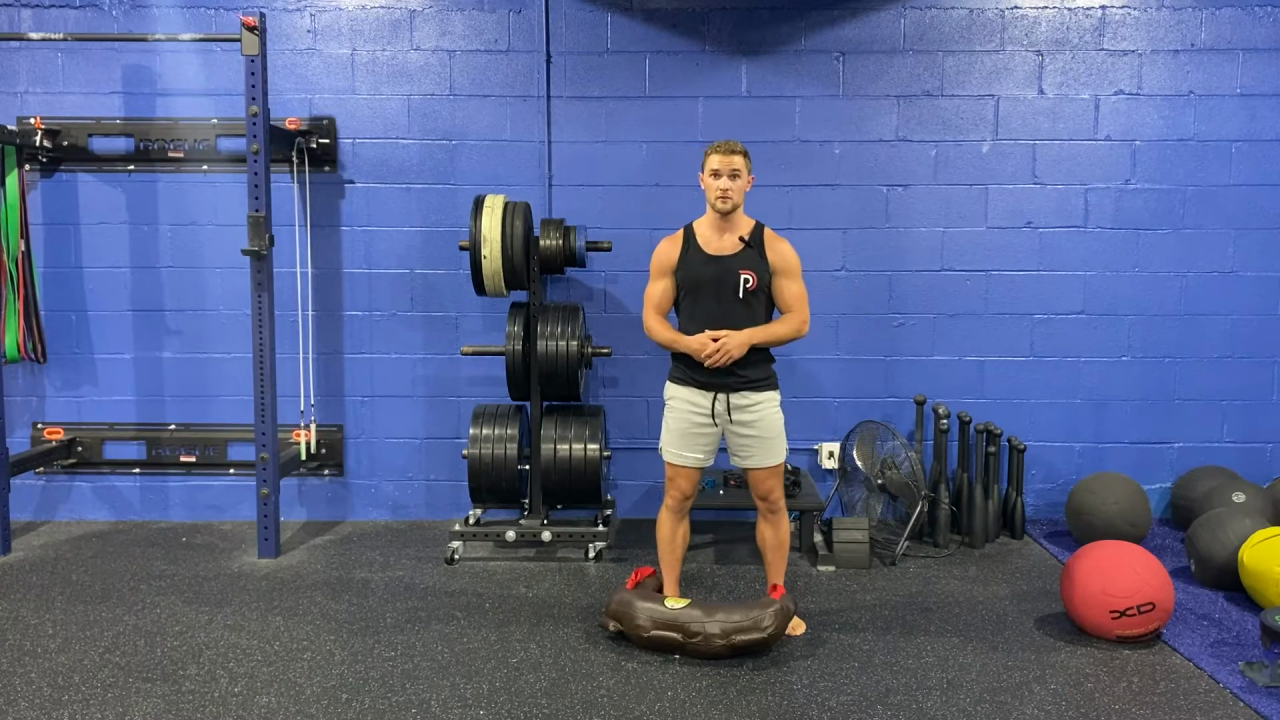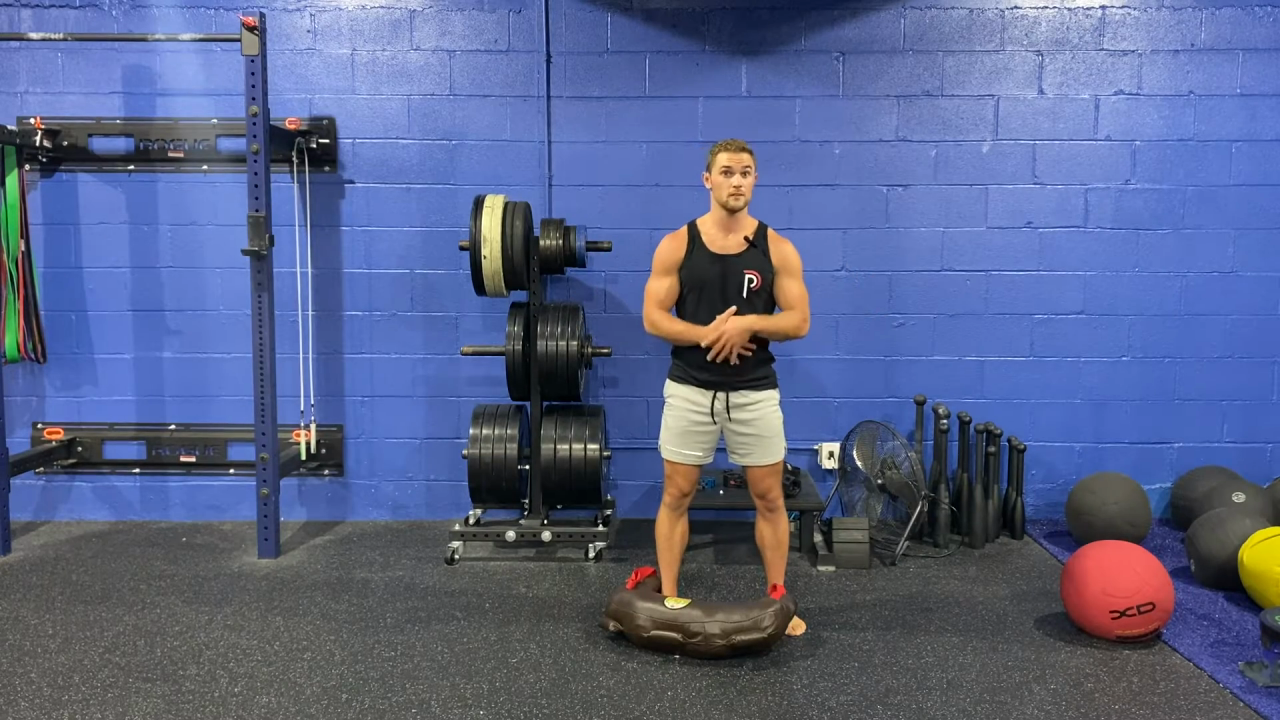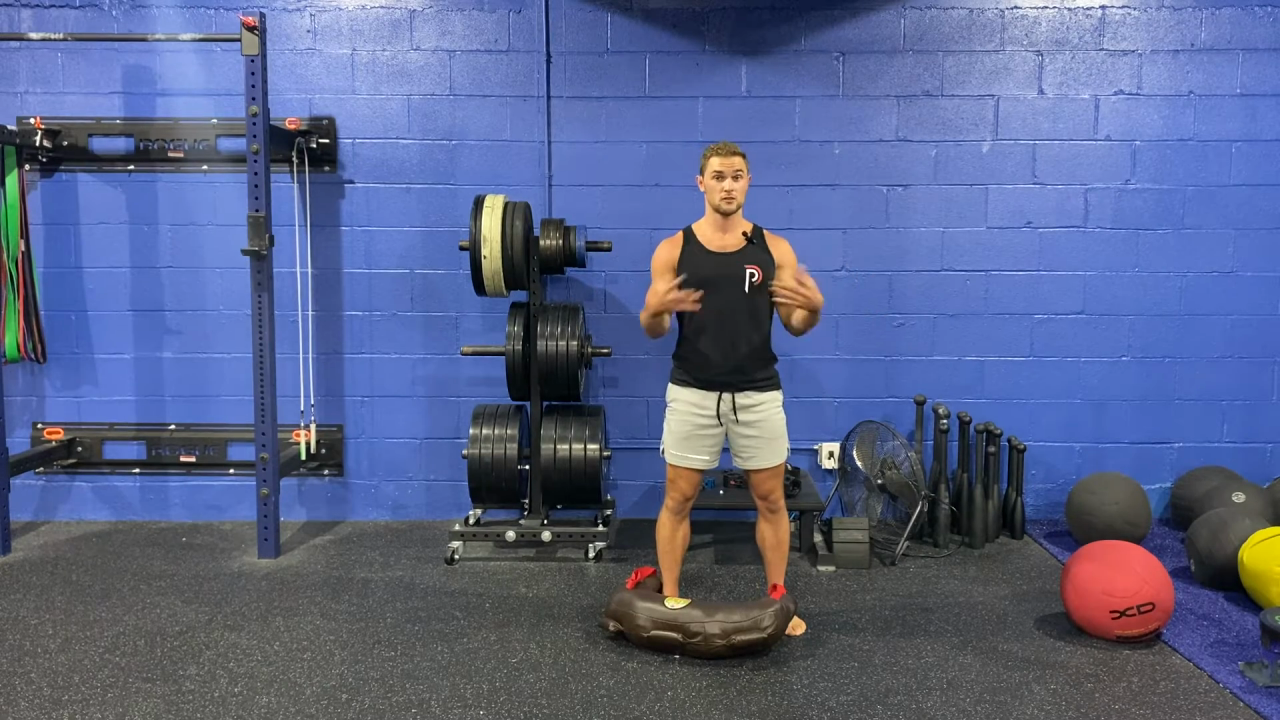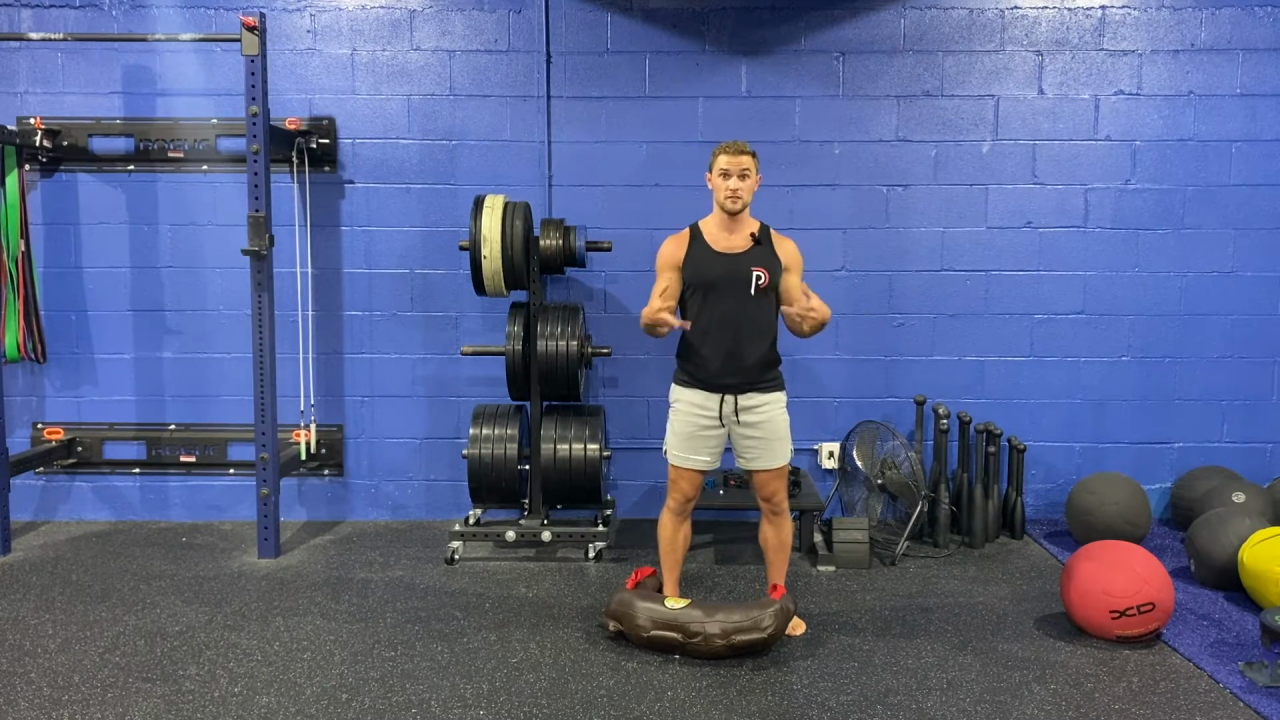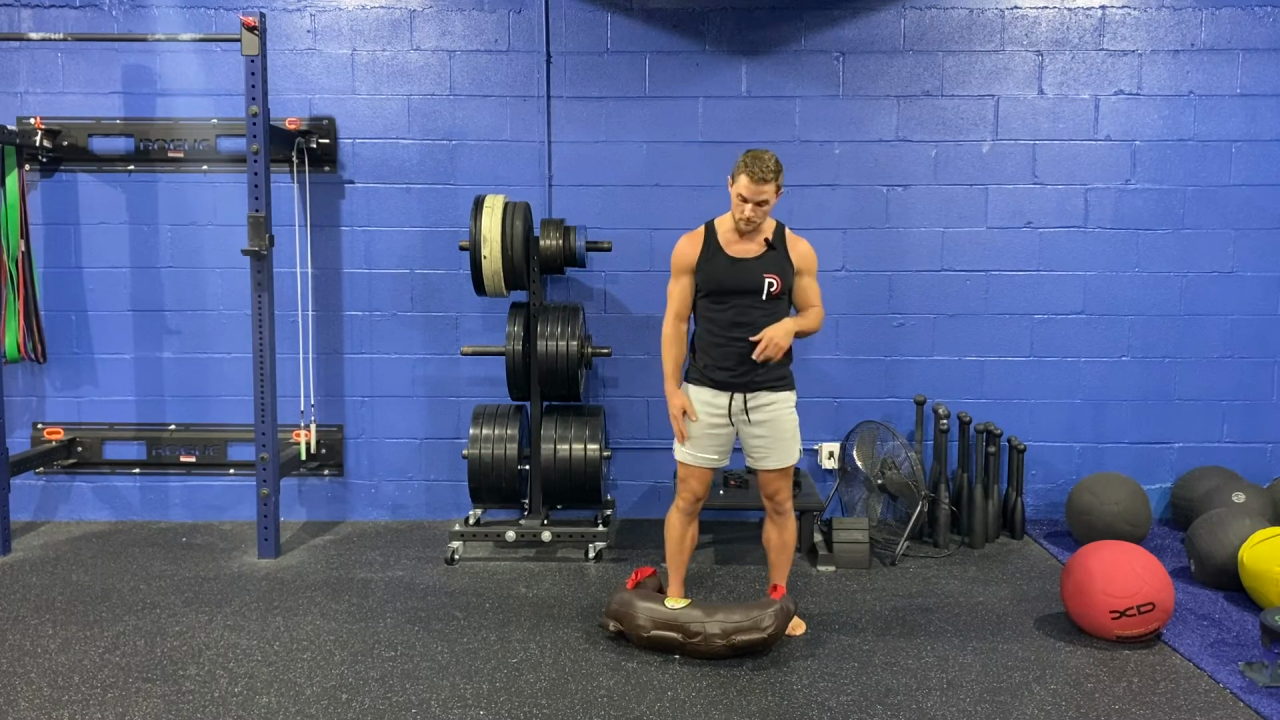
dt=0.5s
person 1, frame 1
left shoulder: (775, 249)
right shoulder: (672, 248)
left elbow: (798, 320)
right elbow: (652, 319)
left wrist: (745, 337)
right wrist: (690, 343)
left hip: (755, 393)
right hip: (689, 391)
left knee: (771, 500)
right knee: (677, 498)
right ankle: (670, 599)
person 1, frame 2
left shoulder: (778, 249)
right shoulder: (676, 245)
left elbow: (799, 320)
right elbow: (653, 316)
left wrist: (748, 323)
right wrist: (706, 334)
left hip: (755, 391)
right hip: (689, 389)
left knee: (769, 498)
right knee: (676, 495)
right ankle: (668, 599)
person 1, frame 3
left shoulder: (775, 248)
right shoulder: (673, 248)
left elbow: (795, 324)
right elbow: (656, 328)
left wrist: (811, 305)
right wrist: (655, 311)
left hip: (758, 393)
right hip: (692, 392)
left knee: (770, 499)
right knee: (678, 498)
right ankle: (669, 600)
person 1, frame 4
left shoulder: (781, 248)
right shoulder: (678, 246)
left elbow: (796, 324)
right elbow: (657, 319)
left wrist: (818, 319)
right wrist: (651, 320)
left hip: (762, 395)
right hip: (695, 393)
left knee: (774, 502)
right knee: (679, 499)
right ankle: (670, 599)
person 1, frame 5
left shoulder: (796, 249)
right shoulder: (693, 245)
left elbow: (815, 312)
right elbow: (675, 322)
left wrist: (789, 325)
right wrist: (672, 389)
left hip: (771, 395)
right hip: (705, 392)
left knee: (778, 501)
right knee: (688, 499)
left ankle: (778, 600)
right ankle: (674, 598)
